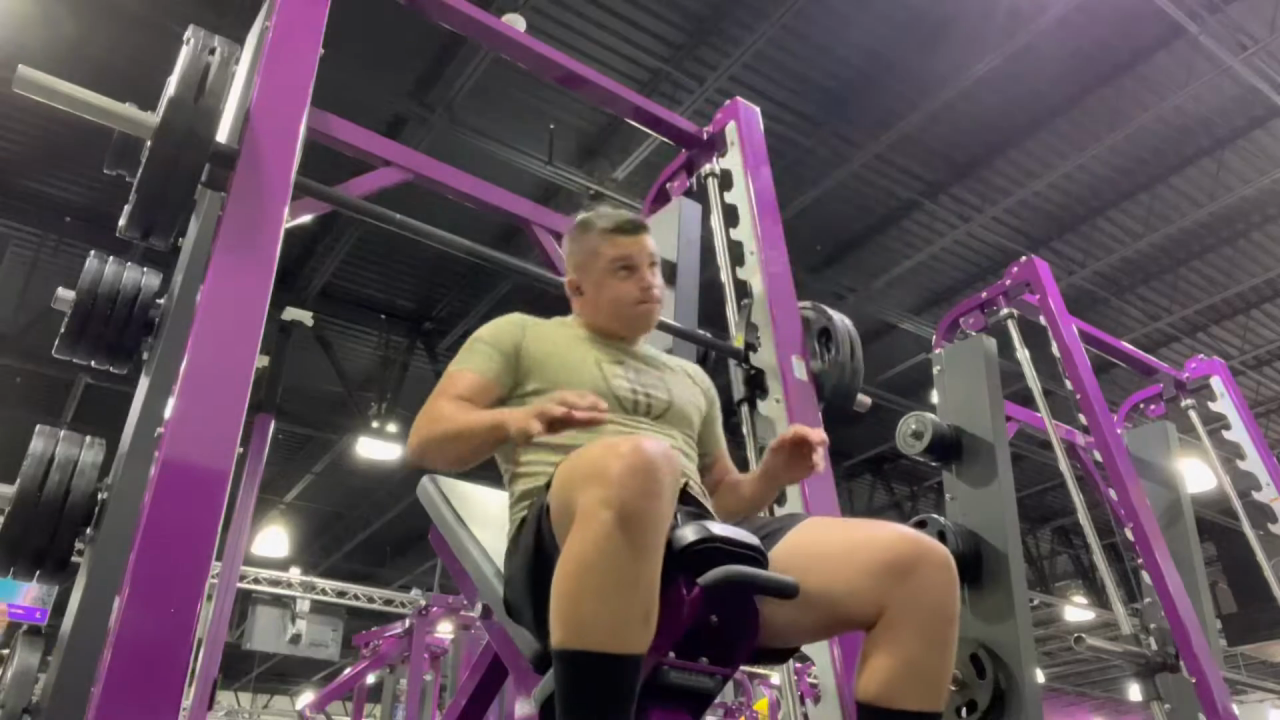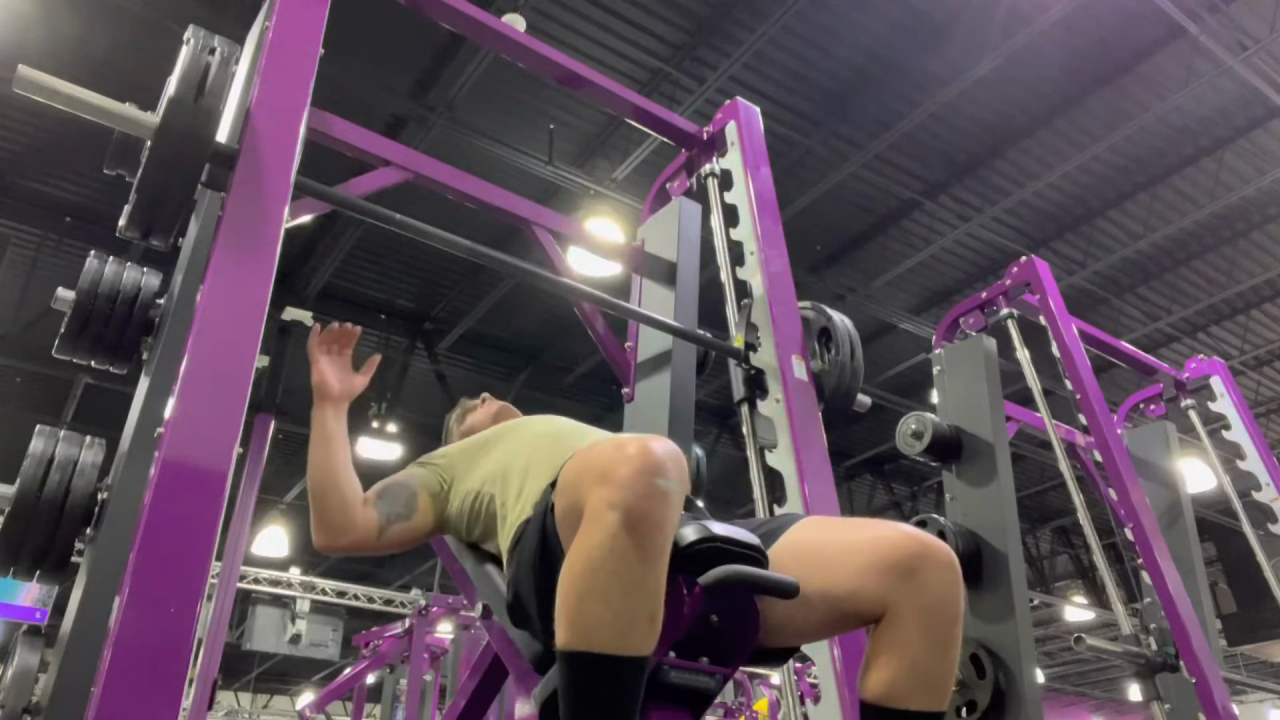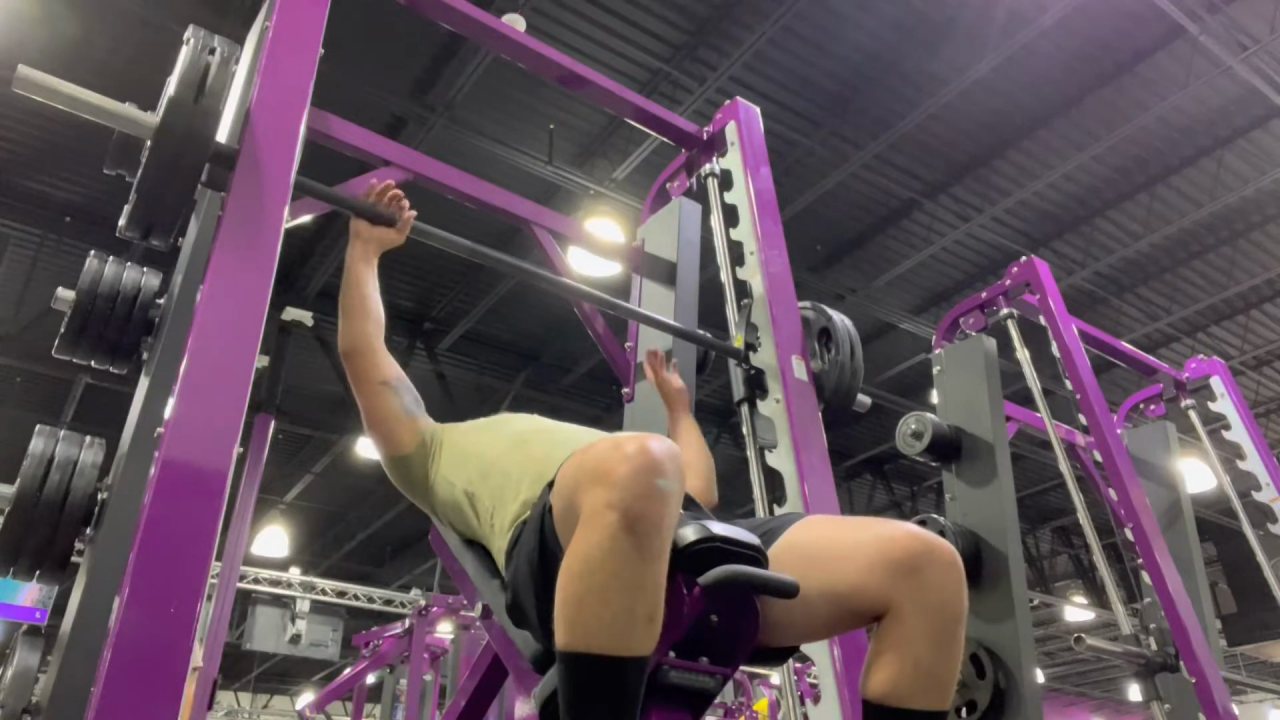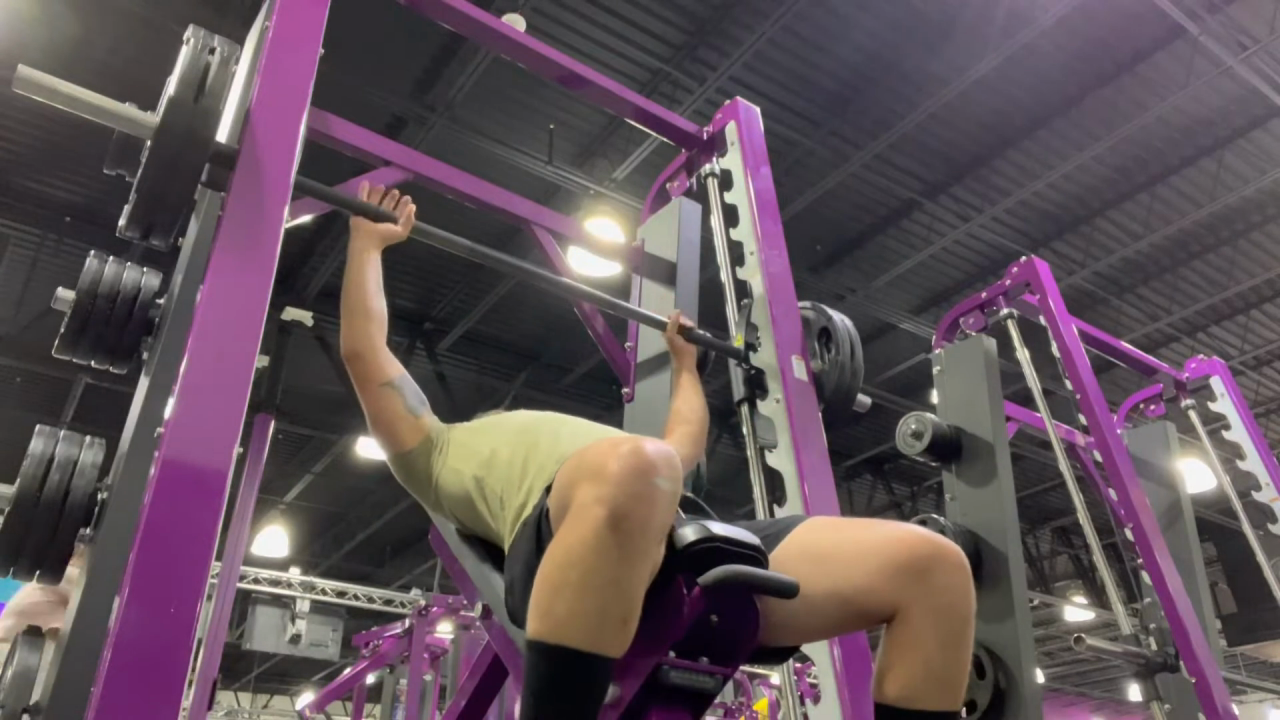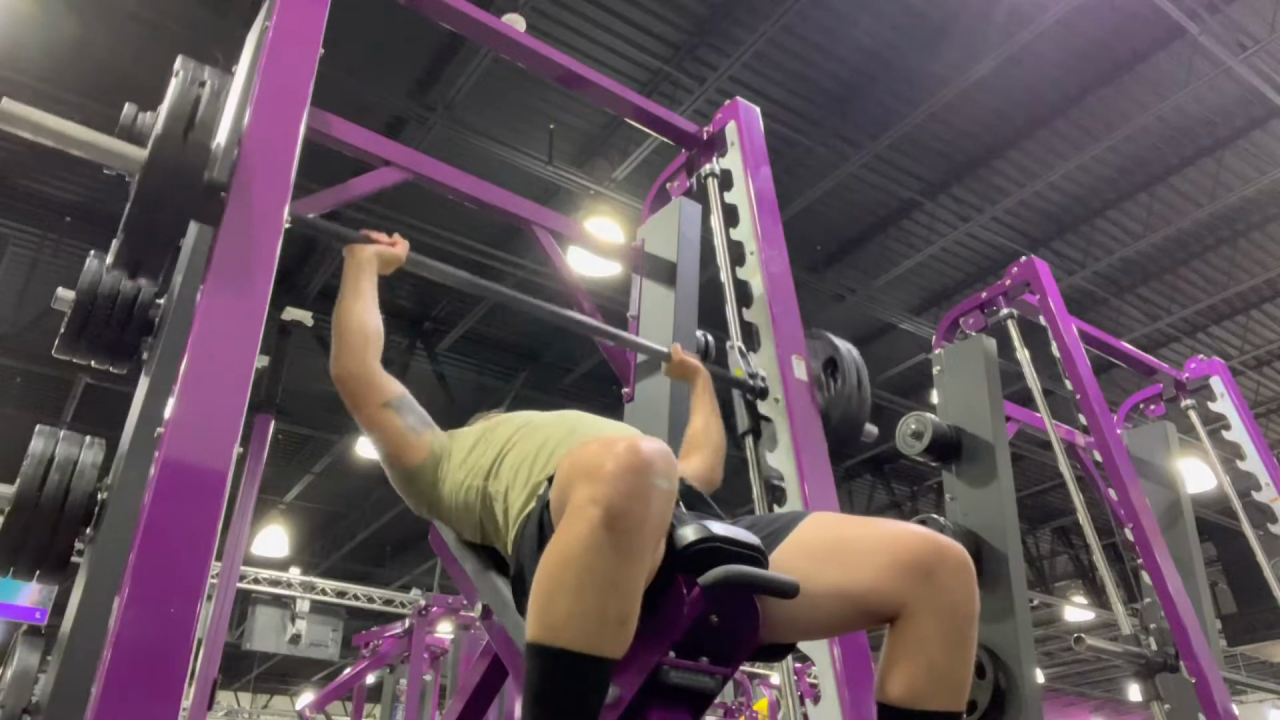
dt=1s
person 1, frame 1
left shoulder: (689, 380)
right shoulder: (518, 338)
right elbow: (427, 440)
left wrist: (773, 474)
right wrist: (522, 419)
right hip: (573, 548)
left knee: (919, 566)
right knee: (636, 465)
person 1, frame 2
right shoulder: (450, 470)
right elbow: (341, 528)
right wrist: (330, 403)
right hip: (565, 550)
left knee: (922, 567)
right knee: (641, 468)
person 1, frame 3
left shoulder: (616, 475)
right shoulder: (437, 449)
right elbow: (361, 350)
left wrist: (677, 405)
right wrist: (366, 246)
right hip: (561, 553)
left knee: (924, 564)
right knee: (638, 469)
person 1, frame 4
left shoulder: (618, 475)
right shoulder: (439, 450)
left elbow: (686, 445)
right elbow: (363, 353)
left wrist: (684, 363)
right wrist: (368, 241)
right hip: (566, 545)
left knee: (933, 567)
right knee: (631, 472)
person 1, frame 5
left shoulder: (621, 473)
right shoulder: (444, 460)
left elbow: (698, 477)
right elbow: (355, 377)
left wrist: (700, 382)
right wrist: (364, 265)
right hip: (585, 531)
left knee: (937, 569)
right knee: (629, 470)
